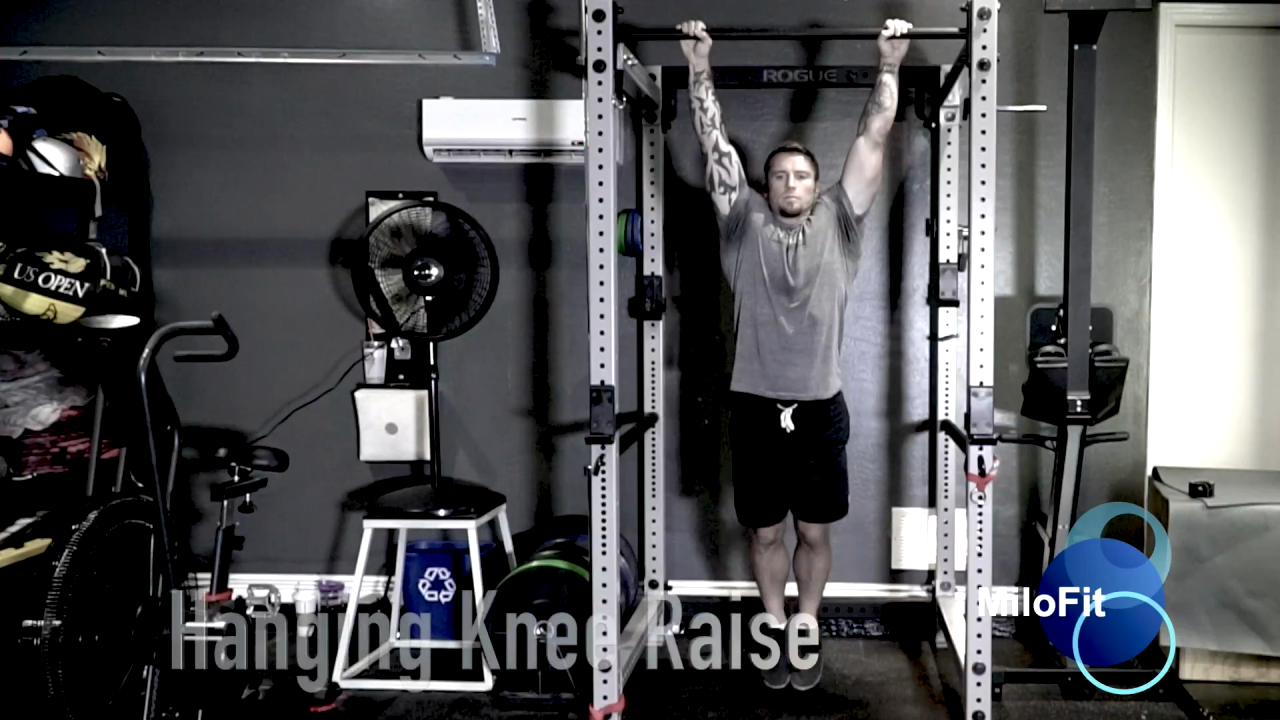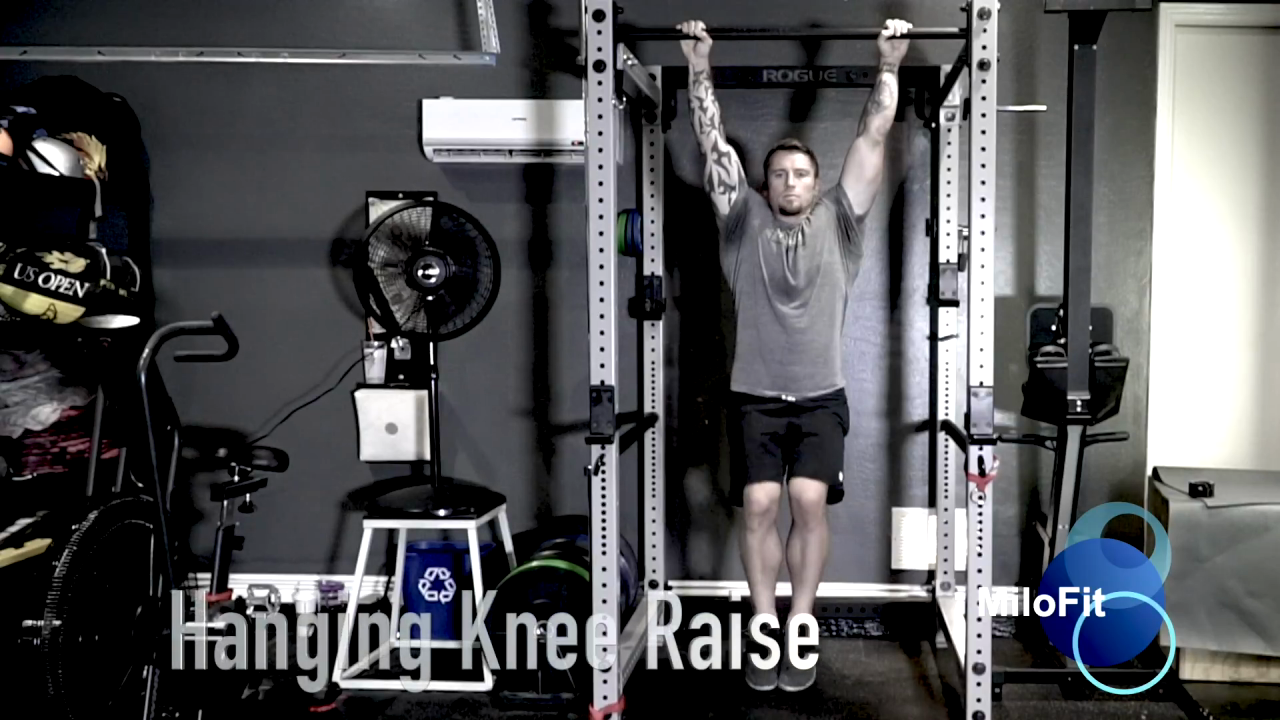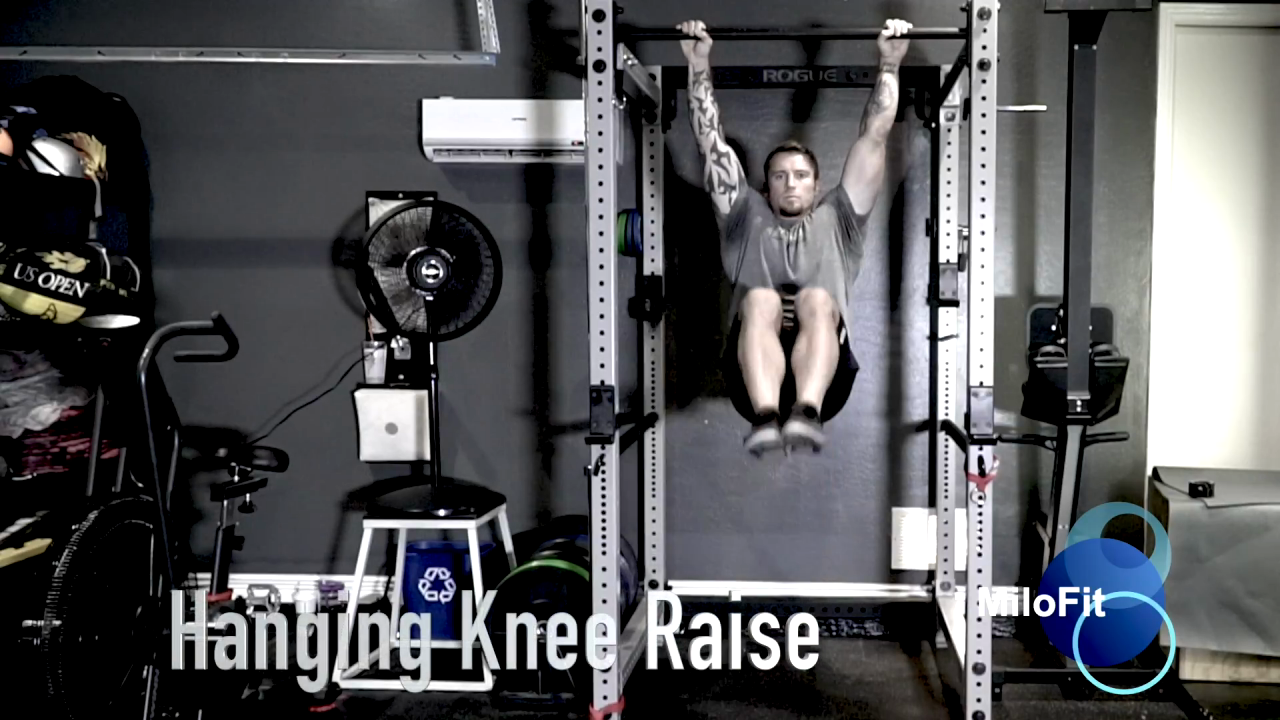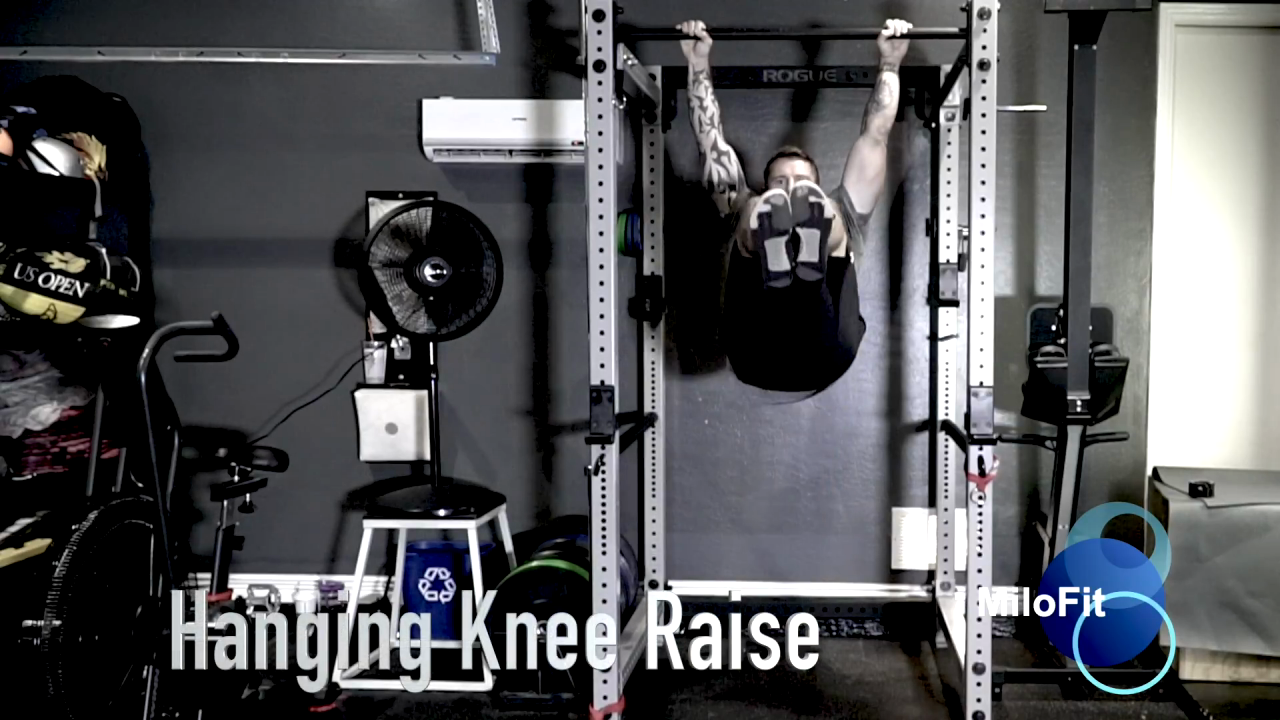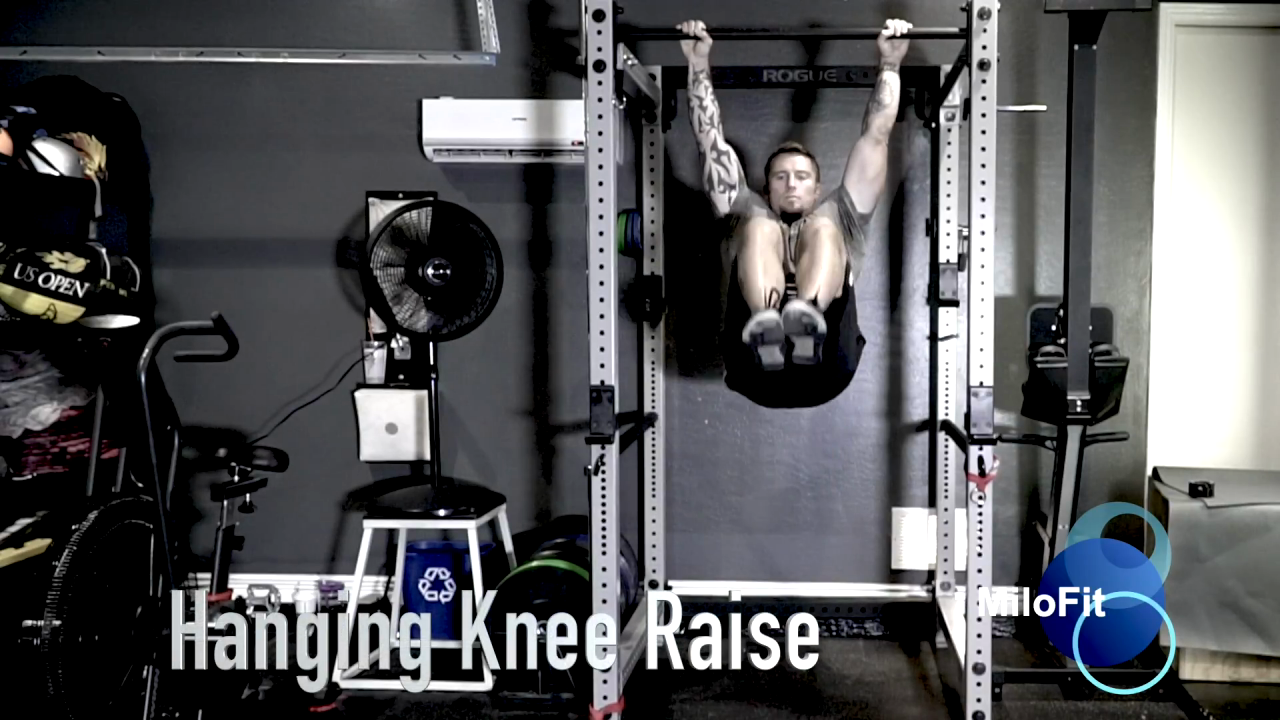
dt=0.3s
person 1, frame 1
left shoulder: (838, 219)
right shoulder: (744, 220)
left elbow: (872, 140)
right elbow: (715, 145)
left wrist: (888, 67)
right wrist: (699, 69)
left hip: (820, 407)
right hip: (756, 407)
left knee: (814, 532)
right knee: (765, 533)
left ankle: (807, 630)
right ankle: (775, 628)
person 1, frame 2
left shoulder: (837, 219)
right shoulder: (743, 217)
left elbow: (869, 141)
right elbow: (713, 144)
left wrist: (888, 68)
right wrist: (699, 68)
left hip: (820, 398)
right hip: (754, 397)
left knee: (809, 503)
right knee: (758, 506)
left ankle: (799, 627)
right ankle: (766, 627)
person 1, frame 3
left shoulder: (836, 218)
right shoulder: (746, 215)
left elbow: (874, 139)
right elbow: (712, 145)
left wrist: (889, 66)
right wrist: (698, 67)
left hip: (822, 335)
left knee: (816, 304)
right knee: (760, 304)
left ankle: (805, 416)
right ankle: (768, 419)
person 1, frame 4
left shoulder: (837, 212)
right shoulder: (748, 210)
left elbow: (874, 136)
right elbow: (712, 142)
left wrist: (889, 65)
right wrist: (699, 66)
left hip: (824, 346)
right hip: (758, 348)
left knee: (824, 208)
right knee: (756, 209)
left ankle: (811, 250)
right ankle: (768, 232)
person 1, frame 5
left shoulder: (839, 213)
right shoulder: (749, 211)
left elbow: (876, 137)
right elbow: (711, 143)
left wrist: (889, 65)
right wrist: (699, 66)
left knee: (823, 230)
right knee: (759, 231)
left ankle: (807, 316)
right ankle: (765, 325)
